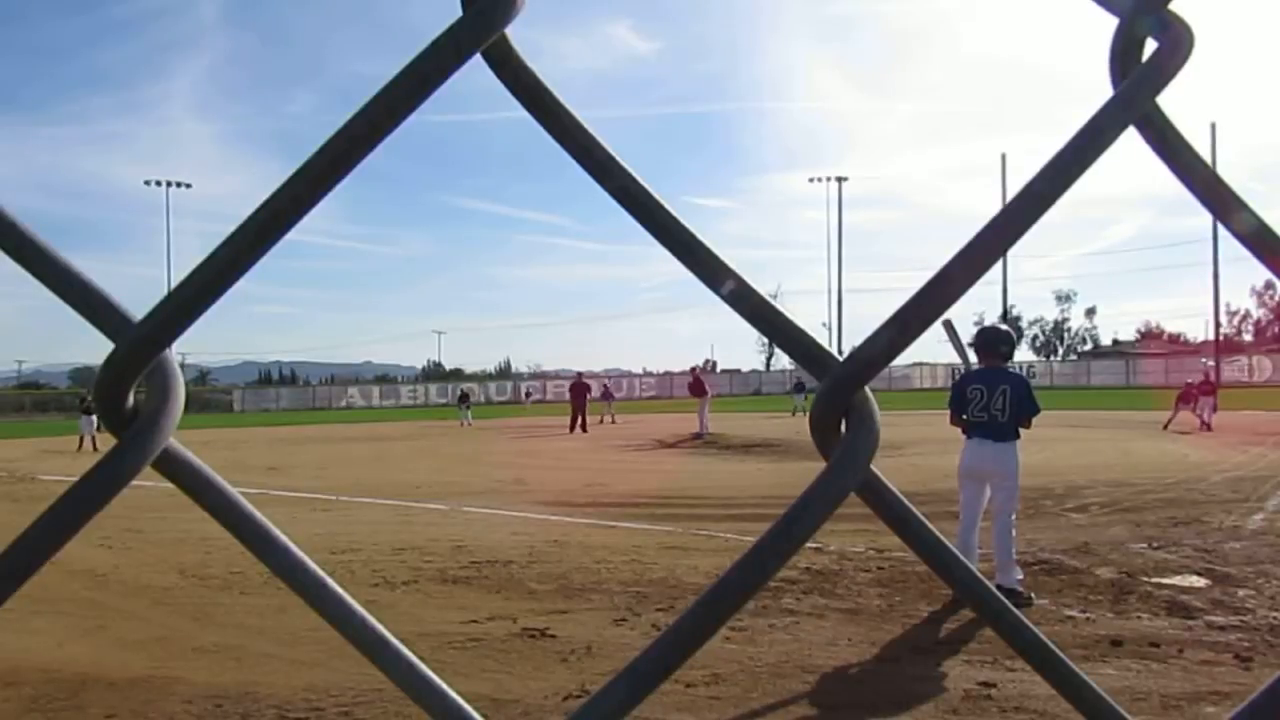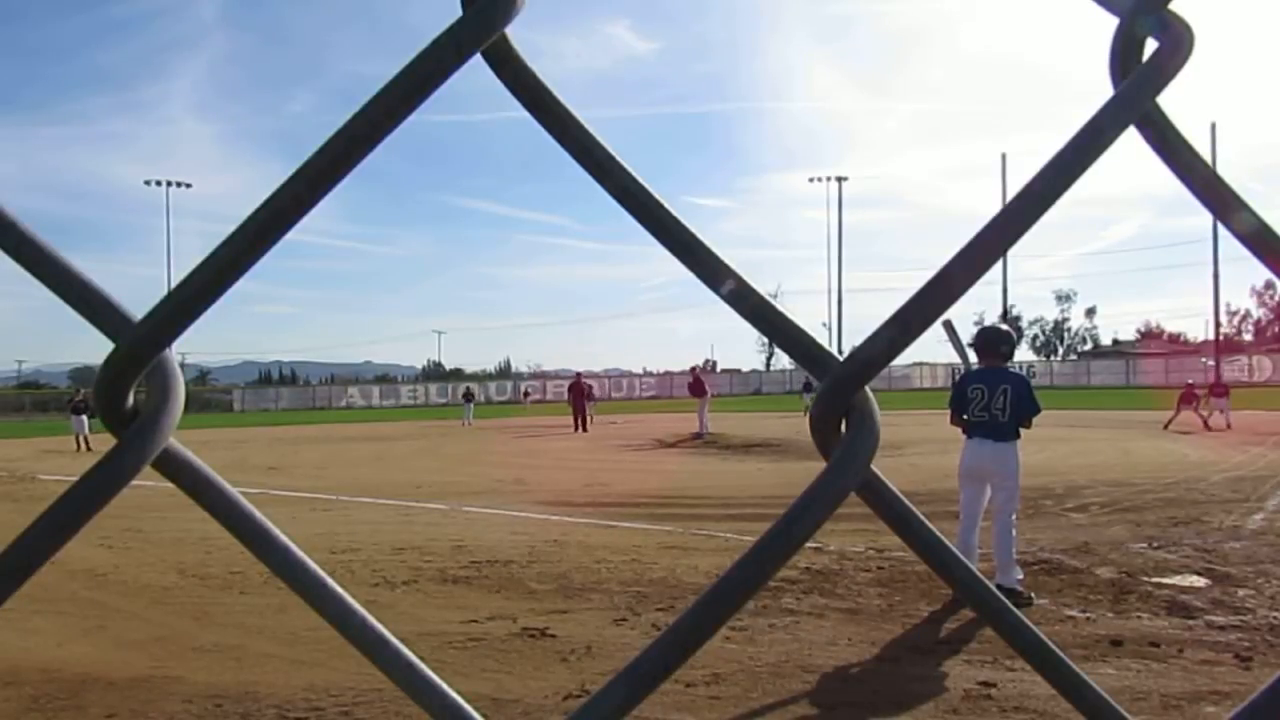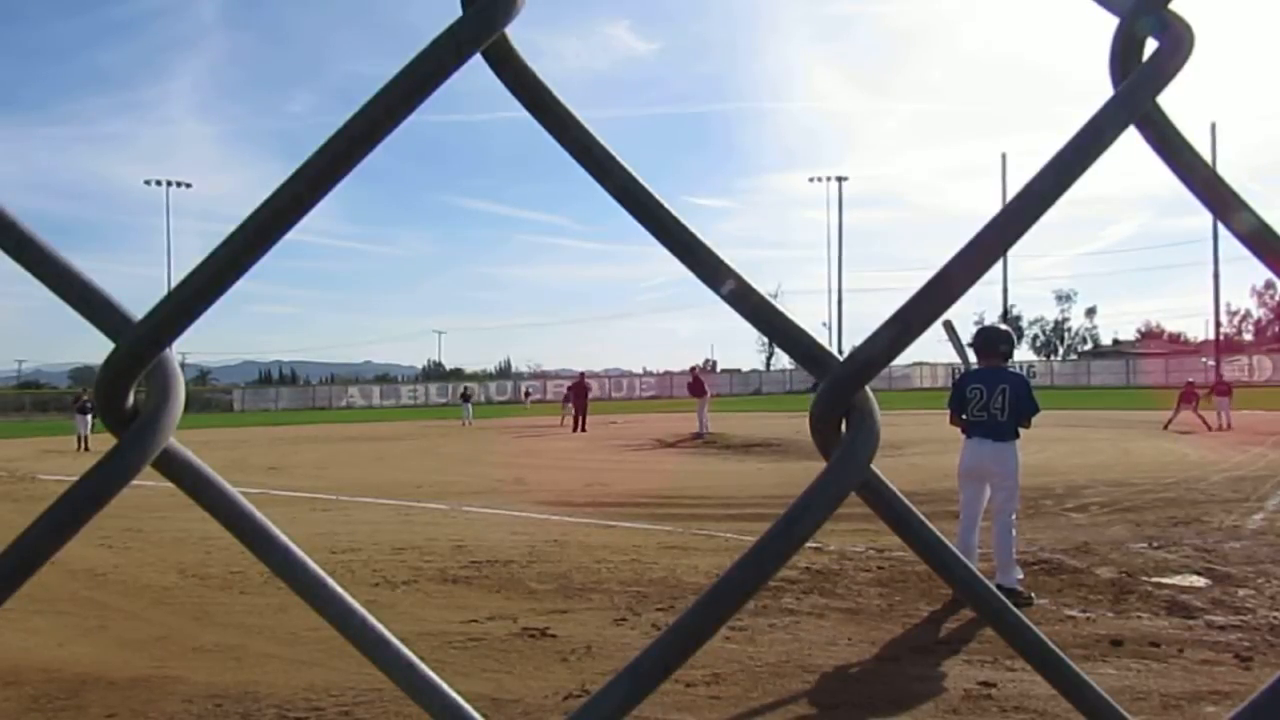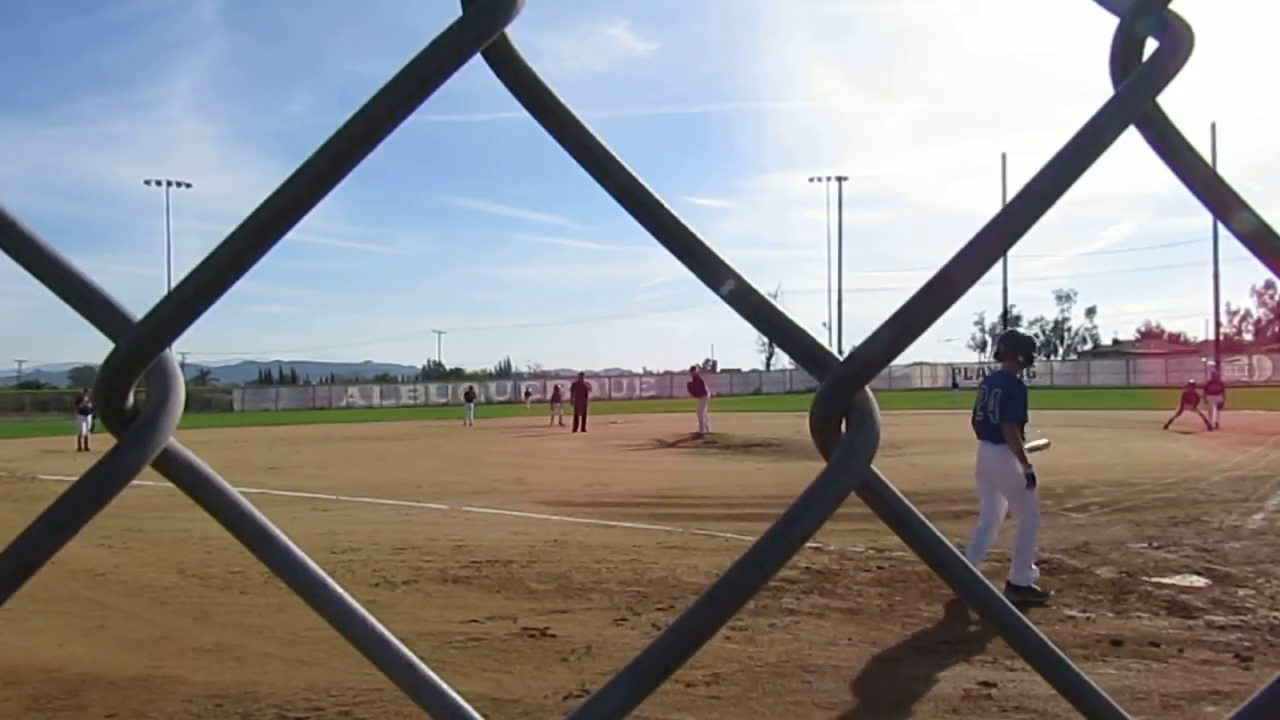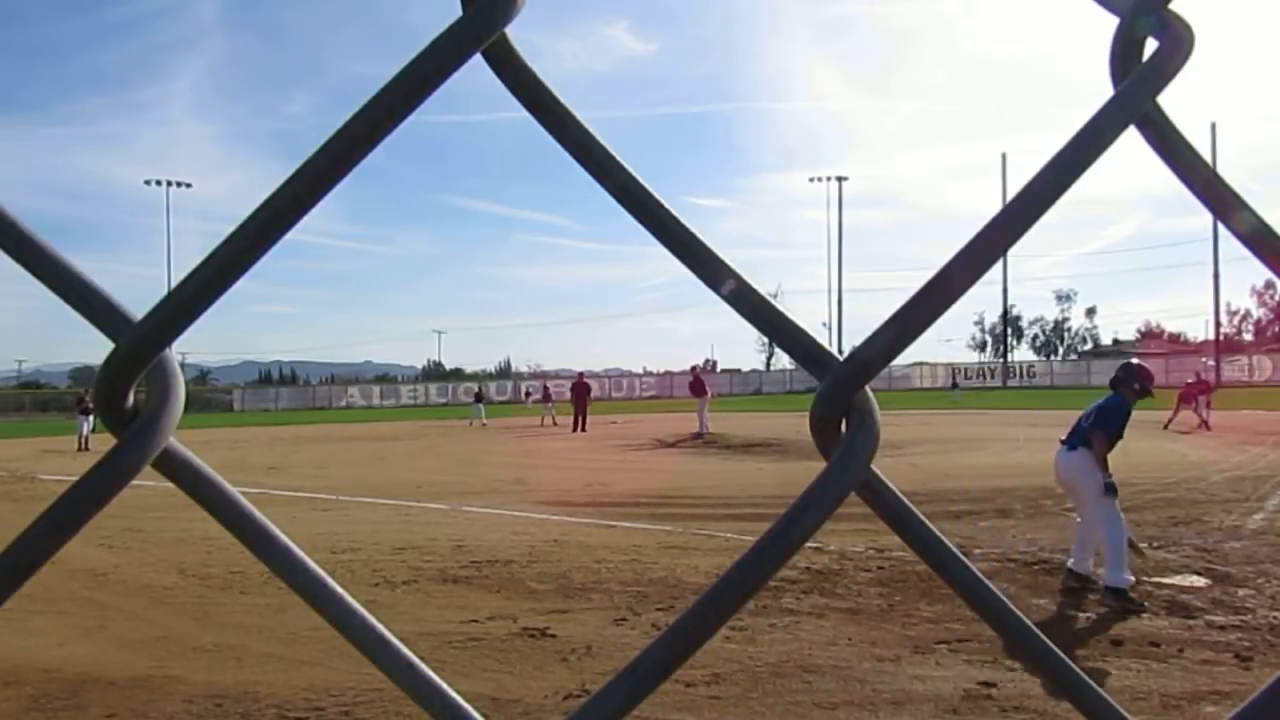
dt=1s
person 1, frame 1
left shoulder: (966, 380)
right shoulder: (1017, 382)
left elbow: (955, 419)
right elbow: (1026, 423)
left hip: (972, 452)
right hip: (1004, 453)
left knee: (968, 518)
right knee: (1004, 519)
right ankle: (1006, 582)
person 1, frame 2
left shoulder: (967, 380)
right shoulder: (1017, 381)
left elbow: (955, 419)
right elbow: (1027, 423)
left hip: (973, 451)
right hip: (1004, 452)
left knee: (968, 517)
right knee: (1004, 519)
right ankle: (1006, 583)
person 1, frame 3
left shoulder: (966, 380)
right shoulder: (1016, 381)
left elbow: (955, 420)
right elbow: (1026, 422)
left hip: (972, 451)
right hip: (1003, 452)
left knee: (968, 517)
right knee: (1004, 519)
right ankle: (1006, 583)
person 1, frame 4
left shoulder: (987, 382)
right shoulder: (1015, 386)
left elbow: (975, 421)
right elbow: (1010, 430)
right wrist: (1027, 465)
left hip: (985, 453)
right hip: (1006, 456)
left knee: (988, 517)
right knee: (1028, 519)
right ankle: (1020, 582)
person 1, frame 5
left shoulder: (1109, 403)
right shoulder: (1120, 405)
right elbow: (1098, 438)
left wrist: (1103, 477)
right wrist: (1107, 477)
left hip: (1065, 459)
right hip: (1080, 461)
left knee: (1089, 517)
right knee: (1112, 522)
left ankle: (1077, 571)
right ankle: (1115, 587)
